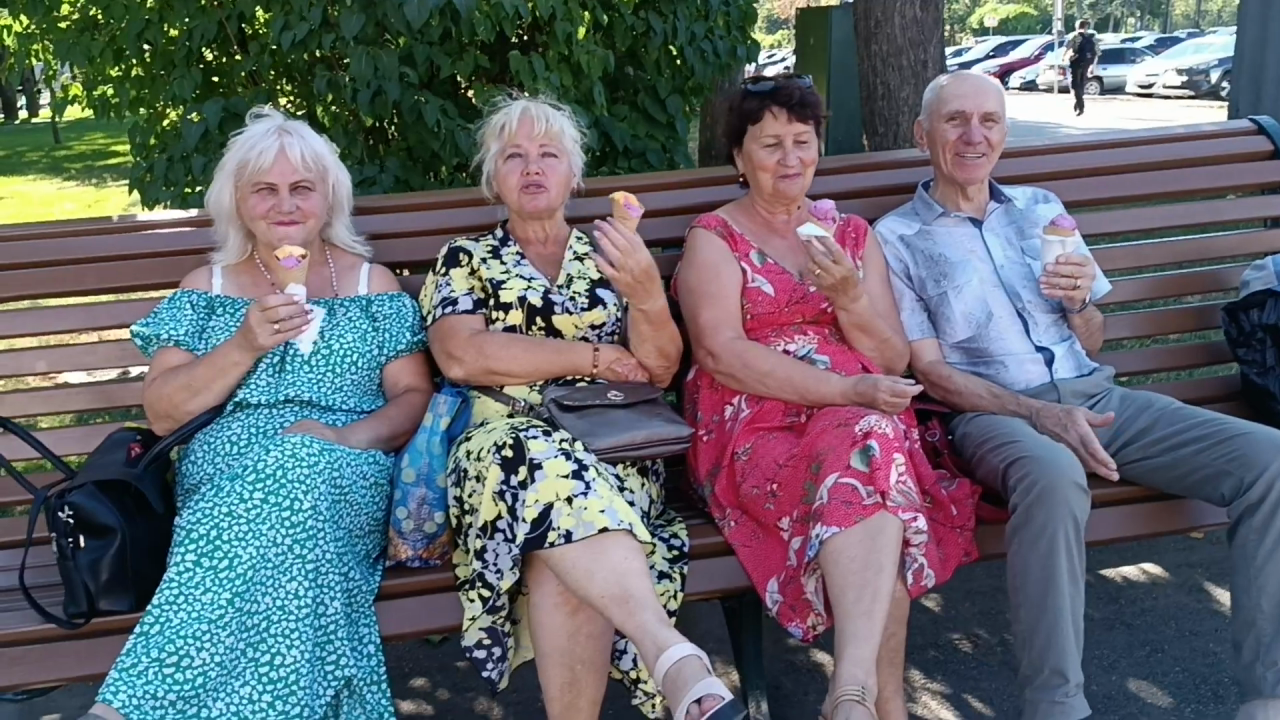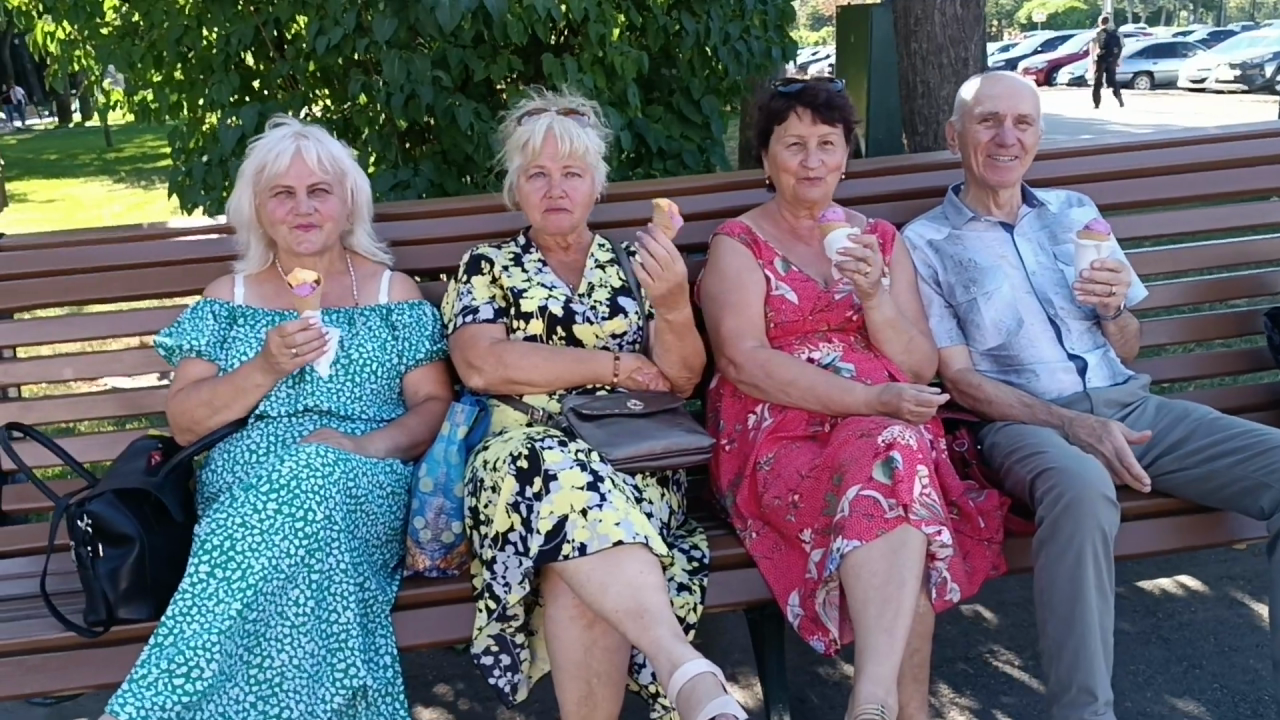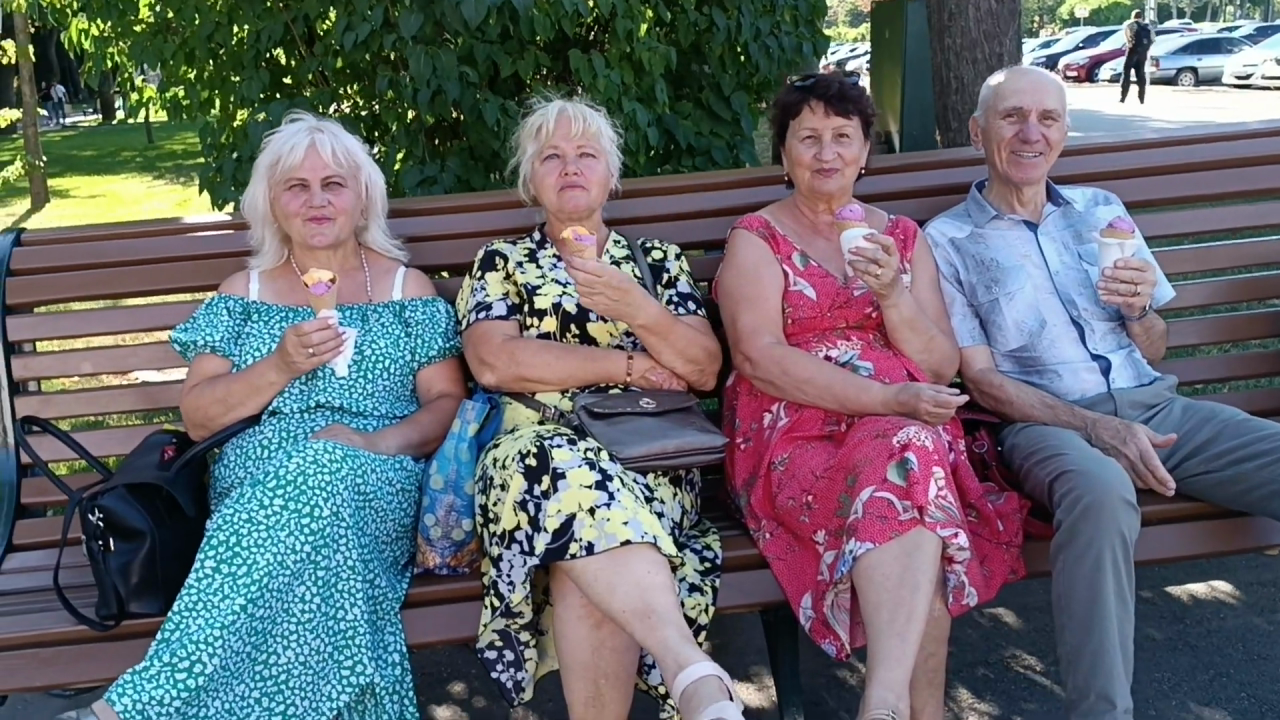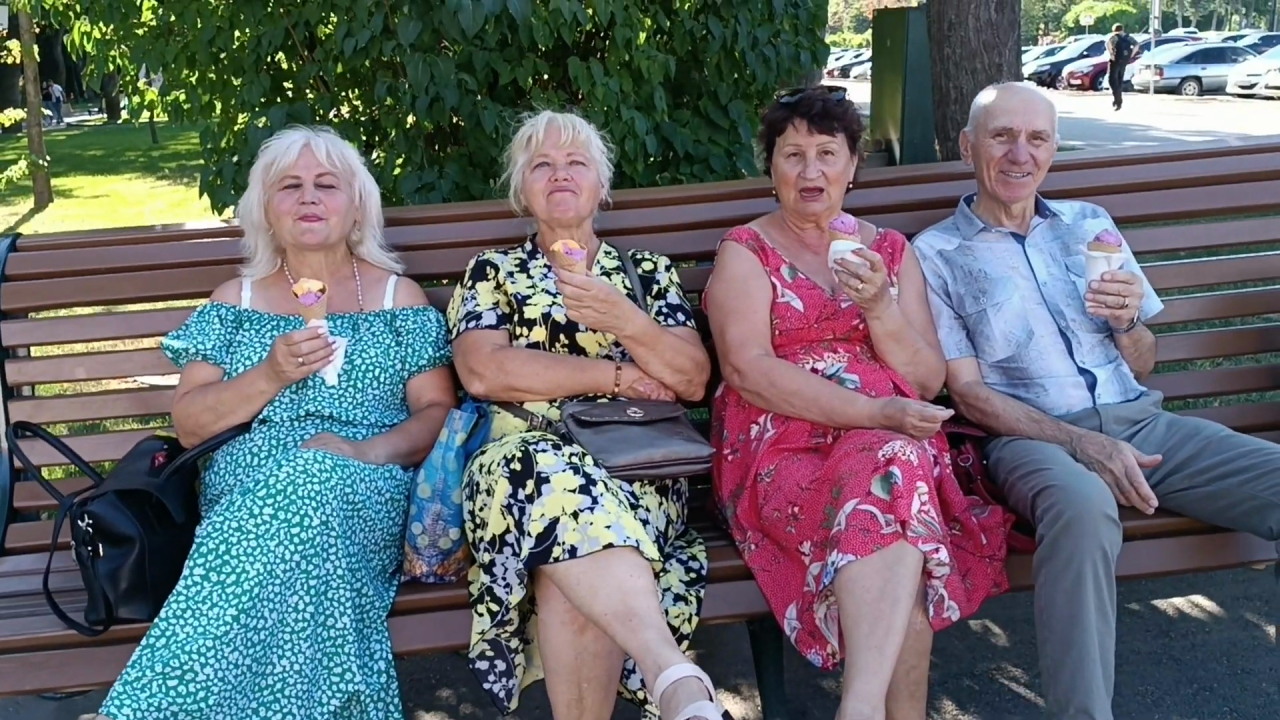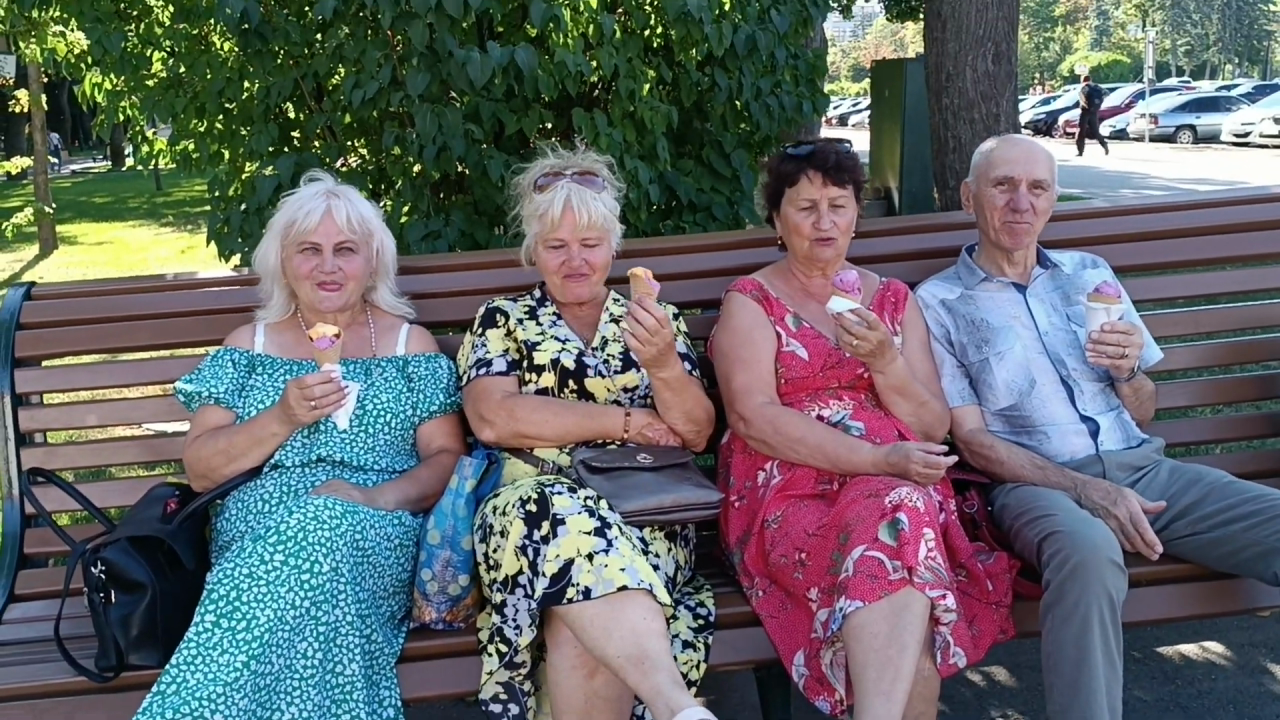
dt=0.7s
person 1, frame 1
left shoulder: (1042, 207)
right shoulder: (896, 238)
right elbow: (930, 370)
left wrist: (1079, 304)
right wrist: (1042, 414)
left hip: (1094, 396)
right hip: (992, 411)
right knee: (1053, 477)
person 1, frame 2
left shoulder: (1075, 211)
right shoulder: (925, 243)
right elbow: (959, 378)
left wrist: (1113, 310)
right wrist: (1072, 424)
left hip: (1130, 404)
right hip: (1023, 421)
right knee: (1080, 488)
person 1, frame 3
left shoulder: (1102, 209)
right shoulder: (947, 241)
right elbow: (981, 379)
left wrist: (1138, 311)
right wrist: (1096, 427)
left hip: (1155, 405)
right hip: (1047, 421)
right knee: (1102, 490)
person 1, frame 4
left shoulder: (1090, 223)
right shoulder: (936, 254)
right elbow: (969, 392)
left wrist: (1126, 323)
right wrist: (1083, 443)
left hip: (1140, 421)
right hip: (1032, 436)
right knee: (1083, 505)
person 1, frame 5
left shoulder: (1089, 272)
right shoulder: (938, 302)
right elbow: (973, 439)
left wrist: (1127, 372)
right wrist: (1086, 488)
left hip: (1143, 467)
right hip: (1037, 483)
right knee: (1088, 551)
person 2, frame 1
left shoulder: (853, 233)
right shoulder: (714, 237)
left elbow: (892, 360)
right elbow: (722, 354)
left wrist: (848, 296)
right wrist: (846, 389)
left hip: (861, 413)
right hip: (755, 423)
left knee: (869, 443)
right knee: (865, 453)
person 2, frame 2
left shoulder: (881, 237)
right shoulder: (738, 244)
left elbow: (920, 367)
right elbow: (745, 364)
left wrist: (874, 295)
right wrist: (871, 400)
left hip: (885, 424)
right hip: (780, 433)
left knee: (892, 454)
right knee: (893, 469)
person 2, frame 3
left shoulder: (902, 235)
right shoulder: (755, 239)
left elbow: (941, 367)
right elbow: (761, 361)
left wrist: (892, 295)
right wrist: (888, 400)
left hip: (904, 425)
right hip: (795, 433)
left knee: (906, 456)
right knee: (907, 471)
person 2, frame 4
left shoulder: (891, 249)
right shoulder: (745, 251)
left elbow: (928, 381)
right elbow: (748, 372)
left wrist: (879, 307)
right wrist: (876, 413)
left hip: (891, 437)
right hip: (782, 445)
left knee: (888, 469)
right knee: (893, 478)
person 2, frame 5
left shoulder: (894, 298)
right shoulder: (750, 301)
left elbow: (933, 427)
right elbow: (754, 419)
left wrist: (884, 360)
right wrist: (878, 458)
left hip: (896, 483)
right hip: (787, 491)
left knee: (897, 517)
right knee: (894, 533)
person 3, frame 1
left shoulder: (613, 256)
right shoulder: (465, 258)
left elbow: (659, 367)
right elbow: (460, 356)
left wrist: (645, 294)
right wrist: (593, 355)
right hip: (507, 445)
left knee: (565, 561)
right knee: (547, 469)
right ankle: (677, 663)
person 3, frame 2
left shoulder: (635, 263)
right shoulder: (486, 266)
left elbow: (682, 379)
right elbow: (481, 366)
left wrist: (673, 306)
right wrist: (615, 366)
right hip: (525, 454)
left knee: (582, 540)
right knee: (558, 478)
person 3, frame 3
left shoulder: (657, 259)
right shoulder: (501, 261)
left elbow: (704, 370)
right elbow: (494, 364)
left wrist: (636, 309)
right wrist: (628, 365)
right hip: (541, 454)
left knee: (590, 568)
right knee: (572, 481)
person 3, frame 4
left shoulder: (648, 270)
right shoulder: (492, 271)
left elbow: (694, 380)
right elbow: (484, 373)
left wrist: (624, 321)
right wrist: (616, 375)
right hip: (527, 459)
right knee: (552, 479)
person 3, frame 5
left shoulder: (657, 318)
right shoulder: (501, 319)
left elbow: (697, 431)
right elbow: (493, 420)
left wrist: (663, 365)
right wrist: (626, 421)
right hip: (537, 506)
right knee: (564, 522)
person 4, frame 1
left shoulder: (372, 283)
right shoulder: (205, 288)
left elbow: (415, 397)
right elbow: (162, 414)
left wrist: (349, 437)
right wrist: (245, 345)
left hip: (341, 474)
right hip: (226, 474)
left knee: (297, 470)
right knee: (277, 509)
person 4, frame 2
left shoulder: (394, 291)
right shoulder: (227, 297)
left elbow: (435, 406)
right elbow: (185, 423)
left wrist: (370, 446)
right wrist: (267, 367)
left hip: (362, 486)
right hip: (247, 483)
left knee: (311, 488)
right knee: (302, 500)
person 4, frame 3
left shoulder: (408, 288)
right shoulder: (242, 293)
left elbow: (448, 403)
right elbow: (197, 418)
left wrist: (376, 443)
right wrist: (281, 366)
left hip: (371, 485)
right hip: (259, 486)
left knee: (322, 472)
right knee: (300, 510)
person 4, frame 4
left shoulder: (399, 296)
right shoulder: (234, 301)
left elbow: (439, 411)
right elbow: (189, 424)
left wrist: (368, 452)
right wrist: (270, 375)
left hip: (365, 491)
right hip: (249, 487)
left knee: (316, 486)
right knee: (299, 500)
person 4, frame 5
left shoulder: (411, 343)
right shoulder: (249, 345)
left elbow: (448, 457)
right elbow: (199, 470)
left wrist: (379, 497)
right wrist: (282, 418)
left hip: (372, 535)
right hip: (260, 532)
left knee: (325, 529)
right knee: (302, 547)
